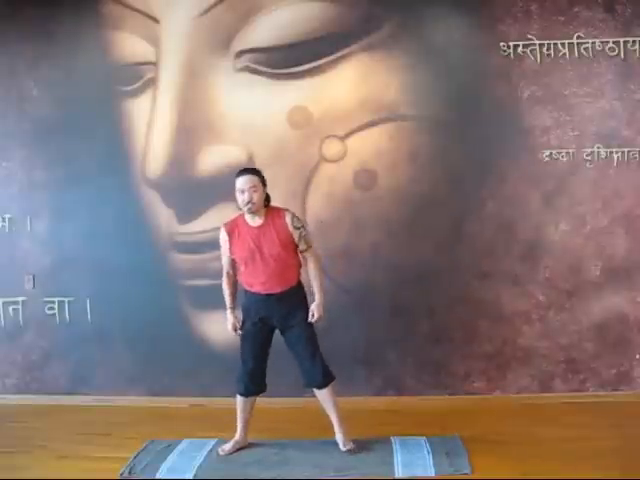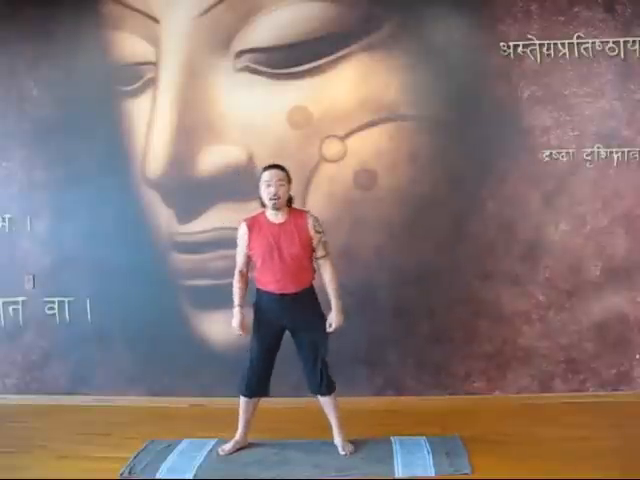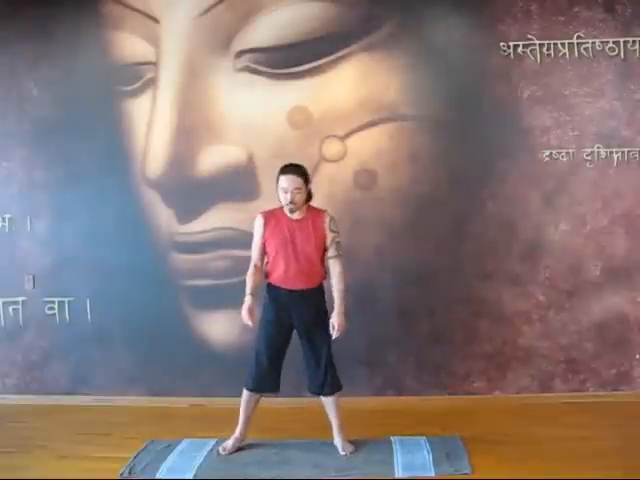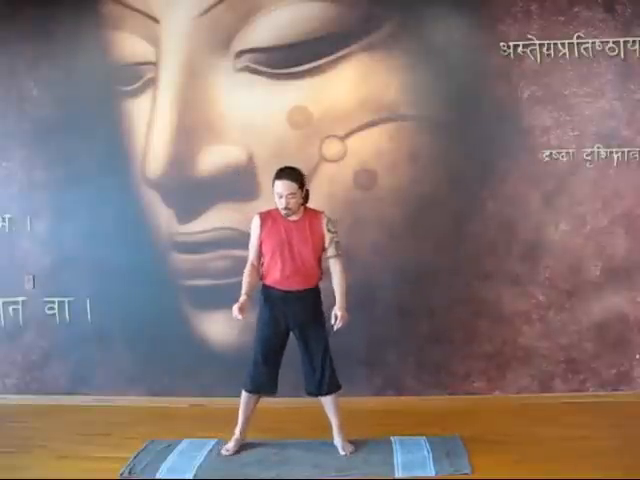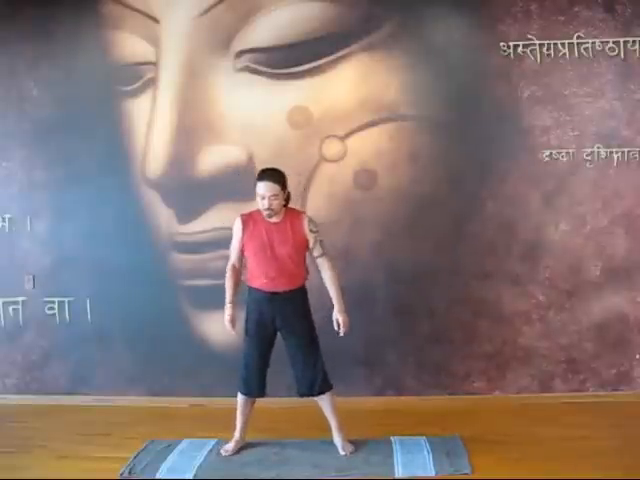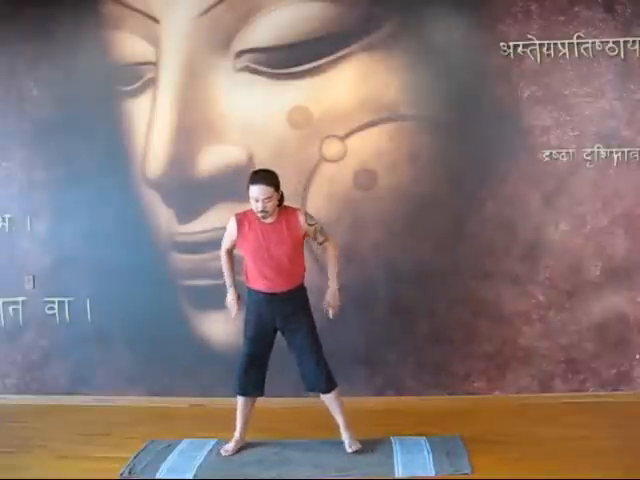
dt=0.2s
person 1, frame 1
left shoulder: (287, 219)
right shoulder: (229, 231)
left elbow: (309, 258)
right elbow: (228, 273)
left wrist: (318, 299)
right wrist: (230, 310)
left hip: (292, 301)
right hip: (255, 305)
left knee: (314, 364)
right knee: (249, 370)
left ankle: (339, 431)
right ankle: (241, 435)
person 1, frame 2
left shoulder: (308, 221)
right shoulder: (249, 227)
left elbow: (325, 265)
right elbow: (241, 271)
left wrist: (336, 307)
right wrist: (237, 309)
left hip: (304, 303)
right hip: (268, 304)
left knee: (319, 369)
right knee: (255, 371)
left ankle: (338, 434)
right ankle: (241, 435)
person 1, frame 3
left shoulder: (324, 220)
right shoulder: (265, 220)
left elbow: (335, 266)
right elbow: (257, 264)
left wrist: (339, 309)
right wrist: (249, 298)
left hip: (312, 300)
right hip: (277, 300)
left knee: (323, 367)
right knee: (262, 366)
left ankle: (338, 434)
right ankle: (240, 433)
person 1, frame 4
left shoulder: (321, 221)
right shoulder: (261, 221)
left elbow: (335, 263)
right elbow: (253, 264)
left wrist: (340, 303)
right wrist: (244, 296)
left hip: (307, 300)
right hip: (273, 301)
left knee: (321, 366)
right knee: (259, 367)
left ankle: (338, 433)
right ankle: (239, 434)
person 1, frame 5
left shoulder: (303, 222)
right shoulder: (243, 223)
left elbow: (324, 262)
right elbow: (233, 265)
left wrist: (338, 306)
right wrist: (229, 304)
left hip: (294, 302)
right hip: (259, 303)
left knee: (312, 368)
right knee: (251, 369)
left ankle: (337, 433)
right ankle: (239, 435)
person 1, frame 6
left shoulder: (299, 219)
right shoulder: (238, 223)
left elbow: (328, 244)
right elbow: (225, 251)
left wrist: (333, 287)
right wrist: (231, 288)
left hip: (294, 301)
right hip: (258, 303)
left knee: (316, 366)
right knee: (249, 369)
left ankle: (345, 430)
right ankle: (239, 435)
